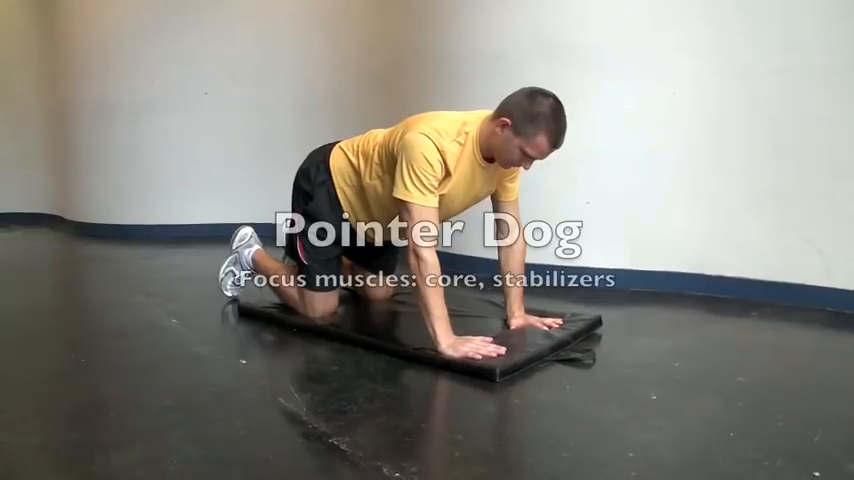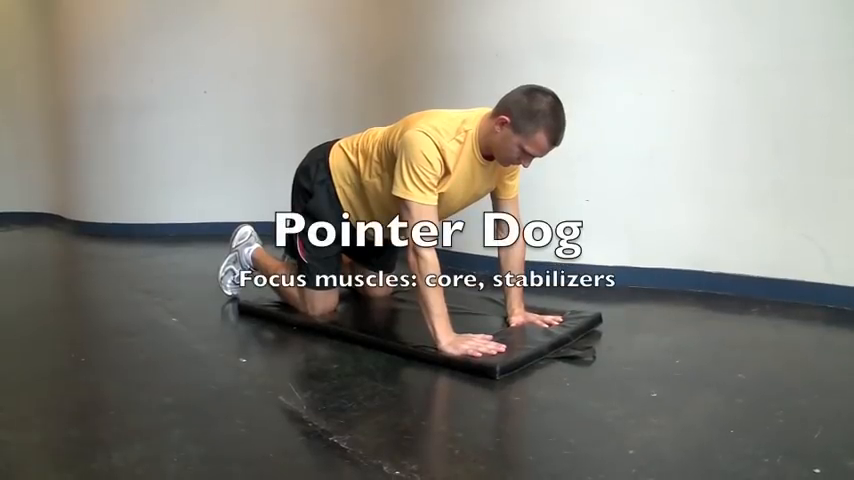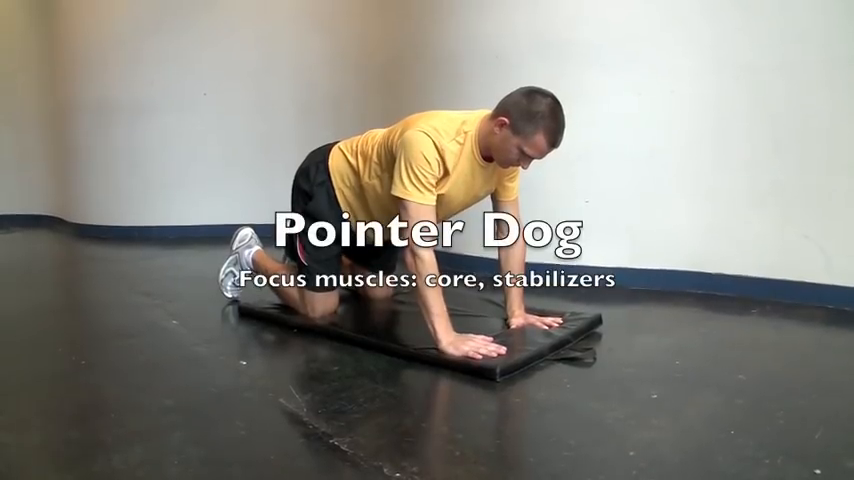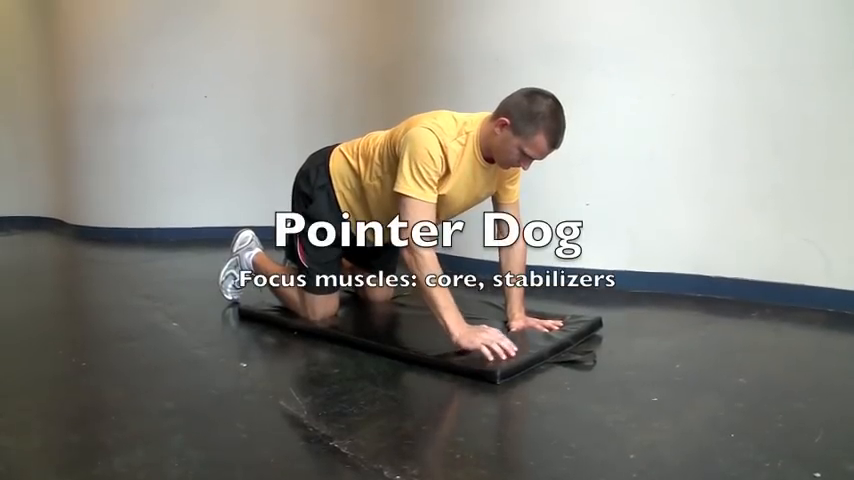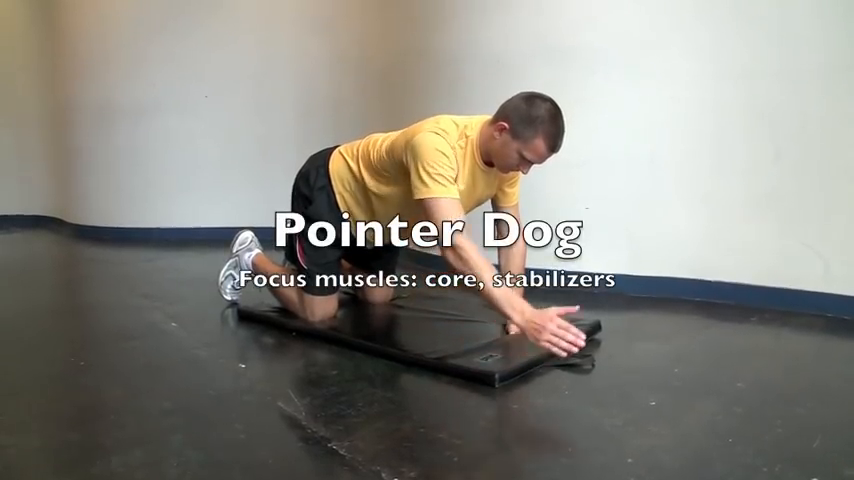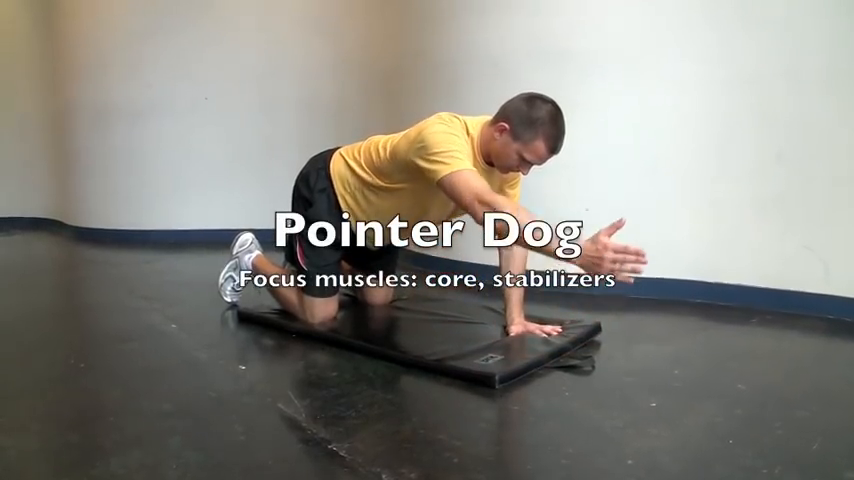
dt=0.5s
person 1, frame 1
left shoulder: (507, 147)
right shoulder: (430, 144)
left elbow: (510, 233)
right elbow: (421, 248)
left wrist: (516, 312)
right wrist: (445, 339)
left hip: (377, 210)
right hip: (330, 187)
left knee: (378, 294)
right knee: (319, 310)
left ankle: (305, 246)
right ankle: (251, 255)
person 1, frame 2
left shoulder: (507, 145)
right shoulder: (428, 142)
left elbow: (509, 230)
right elbow: (420, 246)
left wrist: (516, 309)
right wrist: (445, 336)
left hip: (377, 205)
right hip: (330, 184)
left knee: (378, 292)
right knee: (318, 307)
left ankle: (320, 255)
right ankle: (251, 253)
person 1, frame 3
left shoulder: (507, 147)
right shoulder: (428, 141)
left elbow: (510, 231)
right elbow: (418, 247)
left wrist: (516, 310)
right wrist: (446, 335)
left hip: (377, 209)
right hip: (329, 188)
left knee: (378, 295)
right knee: (319, 309)
left ankle: (334, 262)
right ankle: (251, 256)
person 1, frame 4
left shoulder: (508, 148)
right shoulder: (431, 139)
left elbow: (511, 233)
right elbow: (415, 245)
left wrist: (516, 313)
right wrist: (460, 329)
left hip: (378, 209)
right hip: (329, 189)
left knee: (379, 297)
right knee: (319, 312)
left ankle: (336, 264)
right ankle: (252, 258)
person 1, frame 5
left shoulder: (510, 151)
right shoulder: (436, 145)
left elbow: (512, 235)
right elbow: (454, 244)
left wrist: (524, 316)
right wrist: (525, 316)
left hip: (379, 213)
right hip: (329, 191)
left knee: (378, 297)
right knee: (317, 313)
right ankle: (252, 258)
person 1, frame 6
left shoulder: (506, 152)
right shoulder: (443, 137)
left elbow: (509, 235)
right elbow: (485, 208)
left wrist: (515, 317)
right wrist: (579, 253)
left hip: (376, 215)
right hip: (329, 191)
left knee: (378, 299)
right knee: (319, 315)
left ankle: (331, 265)
right ankle: (252, 259)
